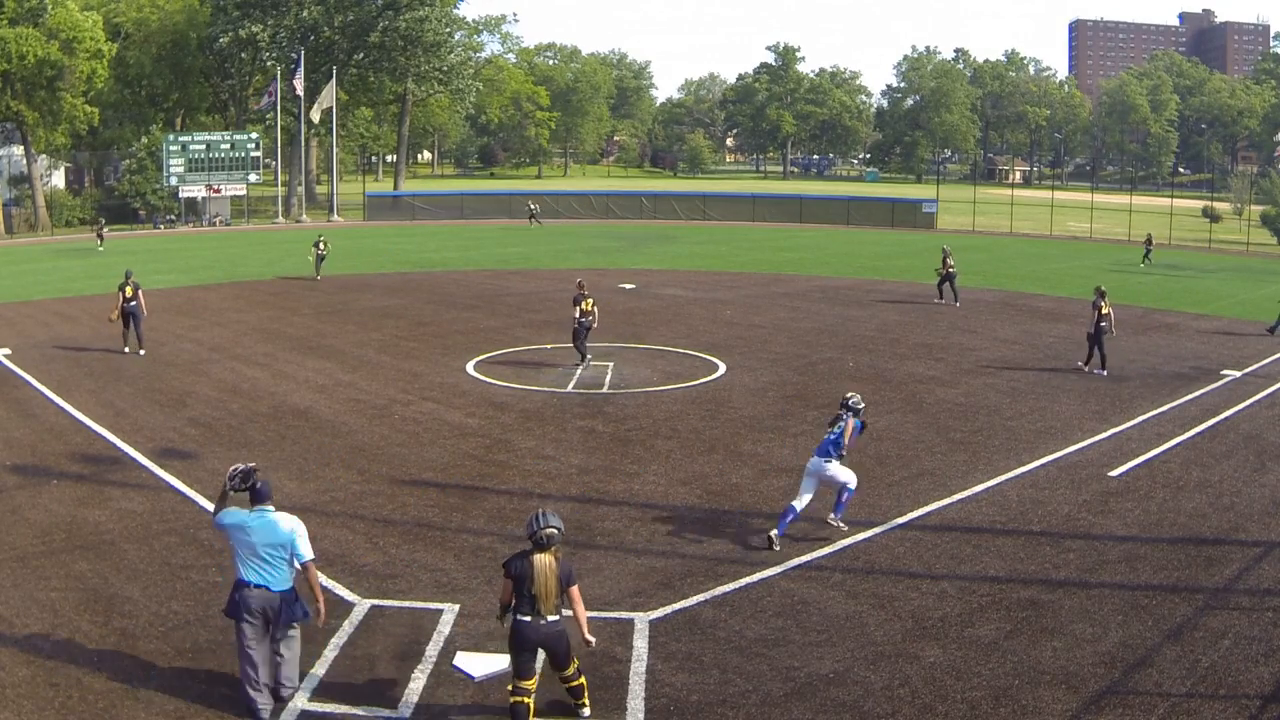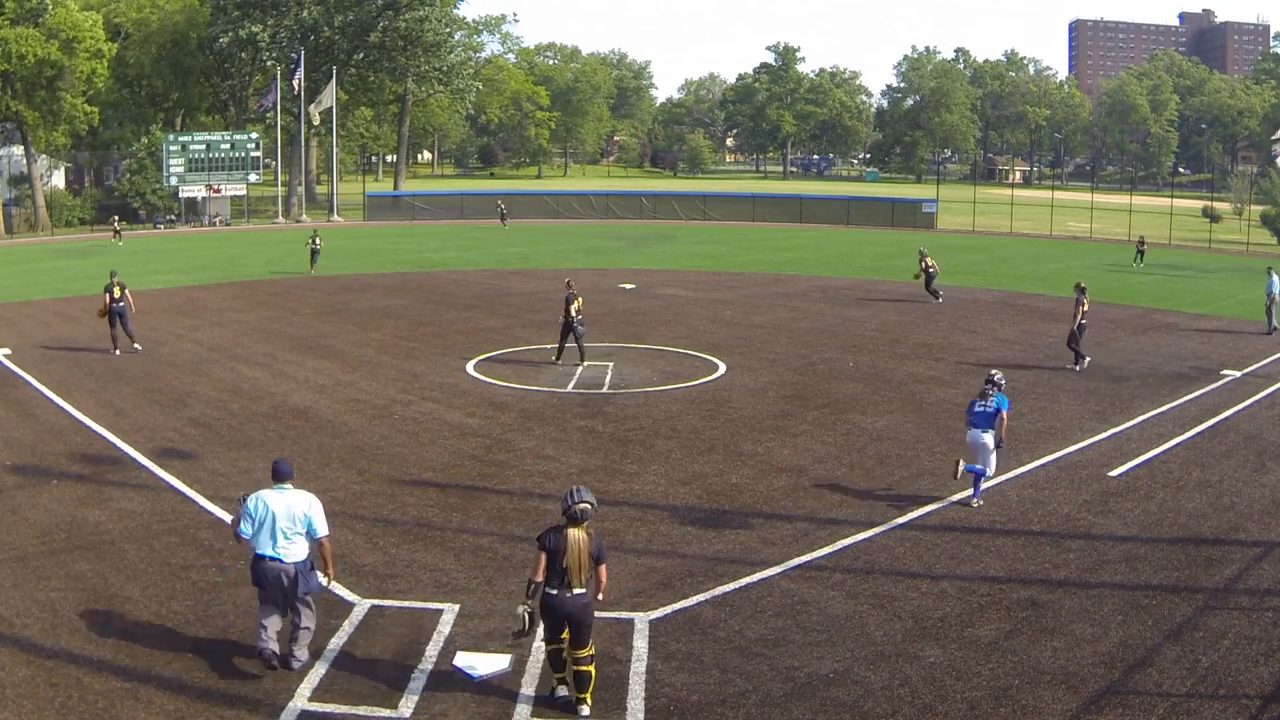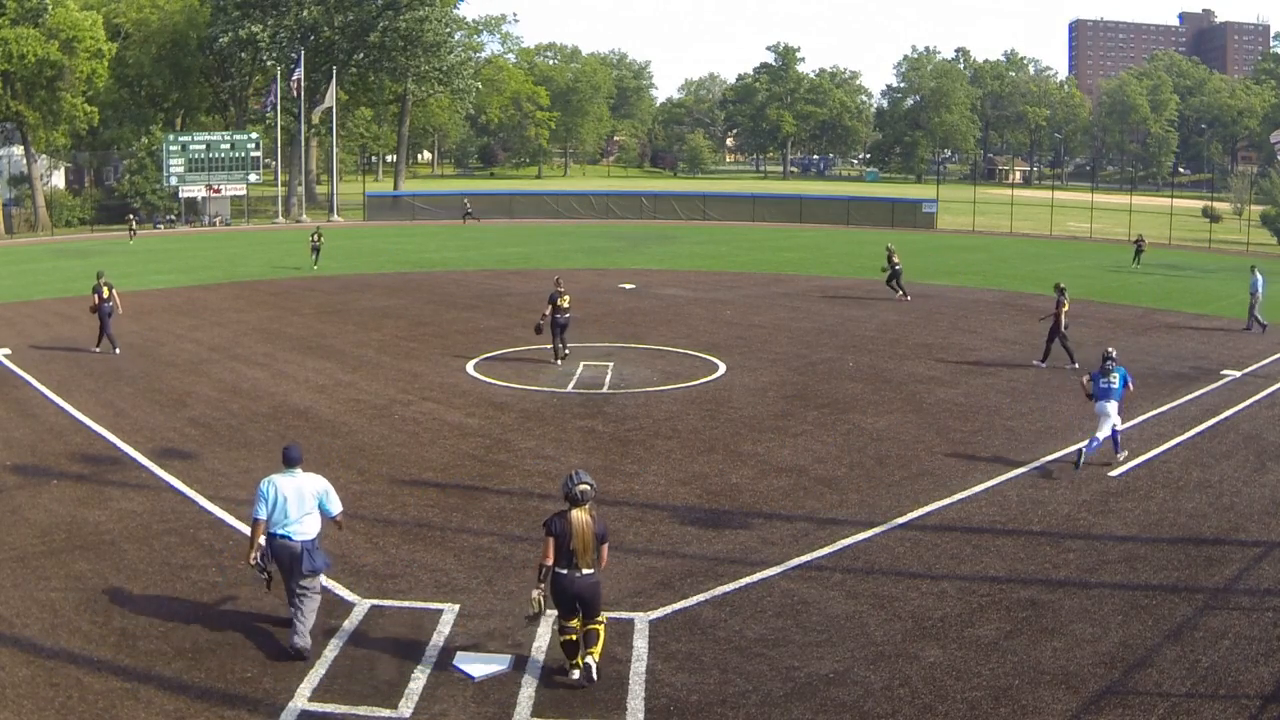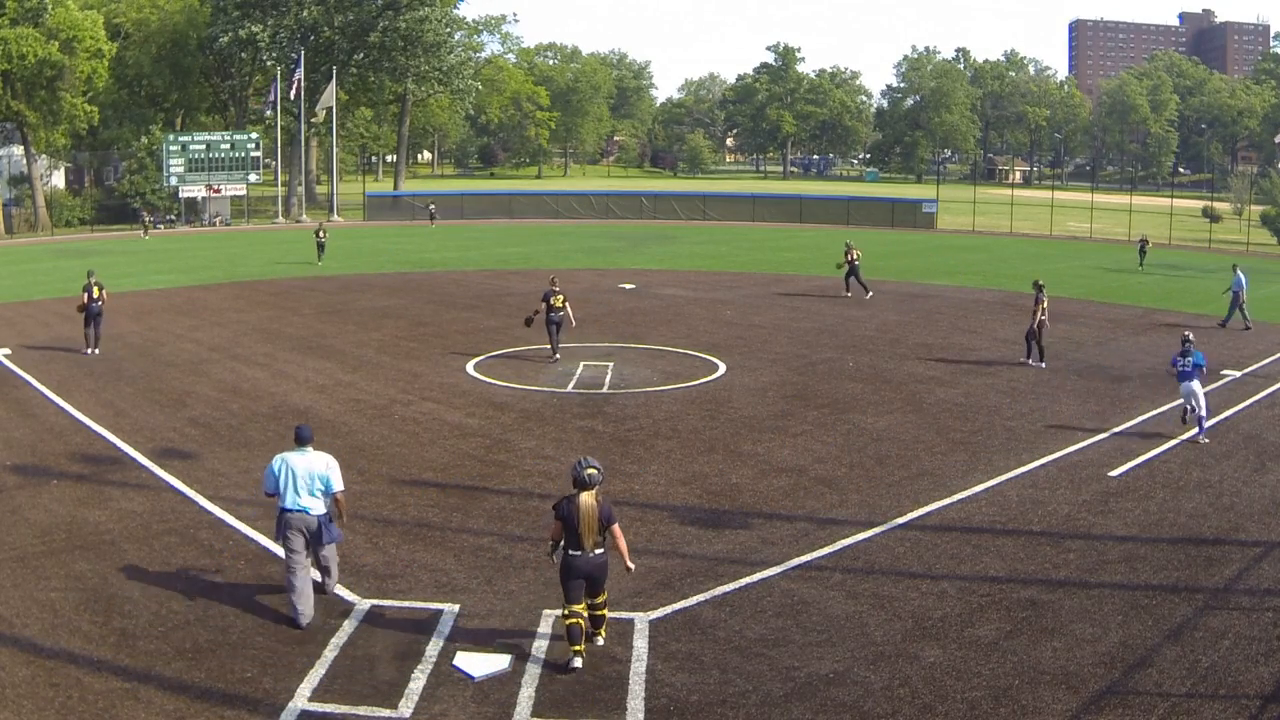
dt=0.4s
person 1, frame 1
left shoulder: (236, 519)
right shoulder: (291, 524)
left elbow: (216, 517)
right elbow: (308, 565)
left wrist: (226, 490)
right wrist: (319, 600)
left hip: (249, 596)
right hip: (281, 595)
left knee: (253, 650)
right knee: (286, 642)
right ankle: (286, 687)
person 1, frame 2
left shoulder: (256, 500)
right shoulder: (308, 501)
left elbow: (241, 537)
right elbow: (322, 540)
left wrist: (237, 520)
right wrist: (329, 566)
left hip: (266, 566)
right hip: (296, 567)
left knee: (269, 610)
right knee: (302, 611)
left ankle: (267, 646)
right ankle: (297, 656)
person 1, frame 3
left shoulder: (268, 483)
right shoulder: (318, 483)
left elbow: (259, 520)
right elbow: (337, 518)
left wrist: (253, 549)
right wrist: (340, 525)
left hip: (278, 544)
right hip: (306, 546)
left knee: (291, 585)
right knee: (308, 593)
left ankle: (299, 622)
right ankle: (299, 640)
person 1, frame 4
left shoulder: (280, 460)
right shoulder: (326, 461)
left elbow: (269, 492)
right elbow: (338, 496)
right wrist: (342, 515)
left hip: (290, 519)
right hip: (317, 519)
left knee: (296, 566)
right knee: (326, 555)
left ankle: (302, 614)
right ankle: (329, 585)
person 2, frame 1
left shoulder: (516, 563)
right shoulder: (563, 566)
left elbow: (505, 598)
right elbow: (576, 602)
left wrist: (503, 613)
right wrist: (585, 633)
left hip: (523, 629)
right hip: (553, 629)
left knee: (522, 682)
right knee: (567, 670)
person 2, frame 2
left shoulder: (550, 536)
right shoulder: (594, 542)
left elbow: (538, 574)
right elbow: (601, 578)
left wrist: (528, 602)
right wrist: (599, 594)
left hip: (552, 601)
right hip: (581, 602)
left knee: (554, 640)
right knee: (581, 652)
left ankle: (561, 685)
right ankle: (583, 702)
person 2, frame 3
left shoulder: (556, 521)
right shoulder: (598, 523)
left elbow: (548, 558)
right elbow: (603, 556)
left wrist: (540, 584)
left hip: (562, 580)
right hip: (589, 581)
left knee: (568, 622)
right knee: (593, 621)
left ankle: (573, 666)
right ankle: (590, 659)
person 2, frame 4
left shoulder: (565, 505)
right shoulder: (604, 507)
left elbow: (556, 534)
right elbow: (618, 536)
left wrist: (553, 548)
right wrist: (627, 561)
left hip: (572, 562)
right hip: (598, 561)
left knee: (573, 609)
right knee: (596, 600)
left ankle: (576, 655)
right ankle: (597, 634)
